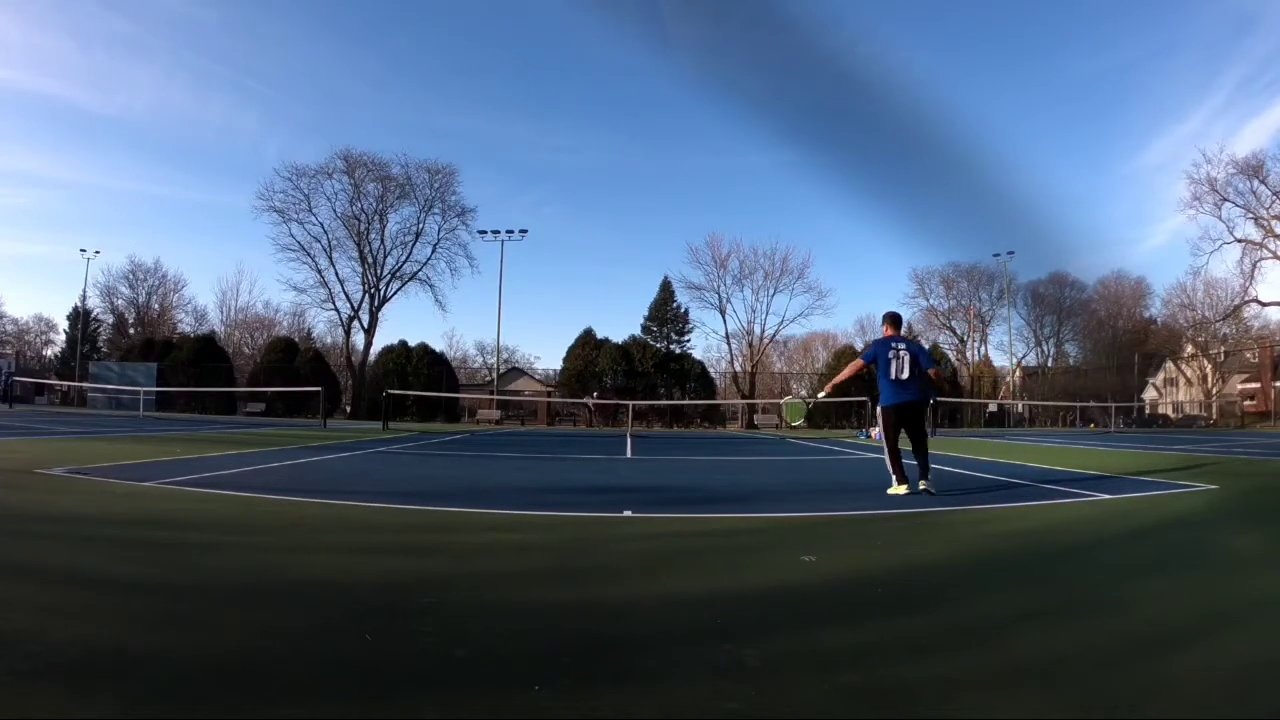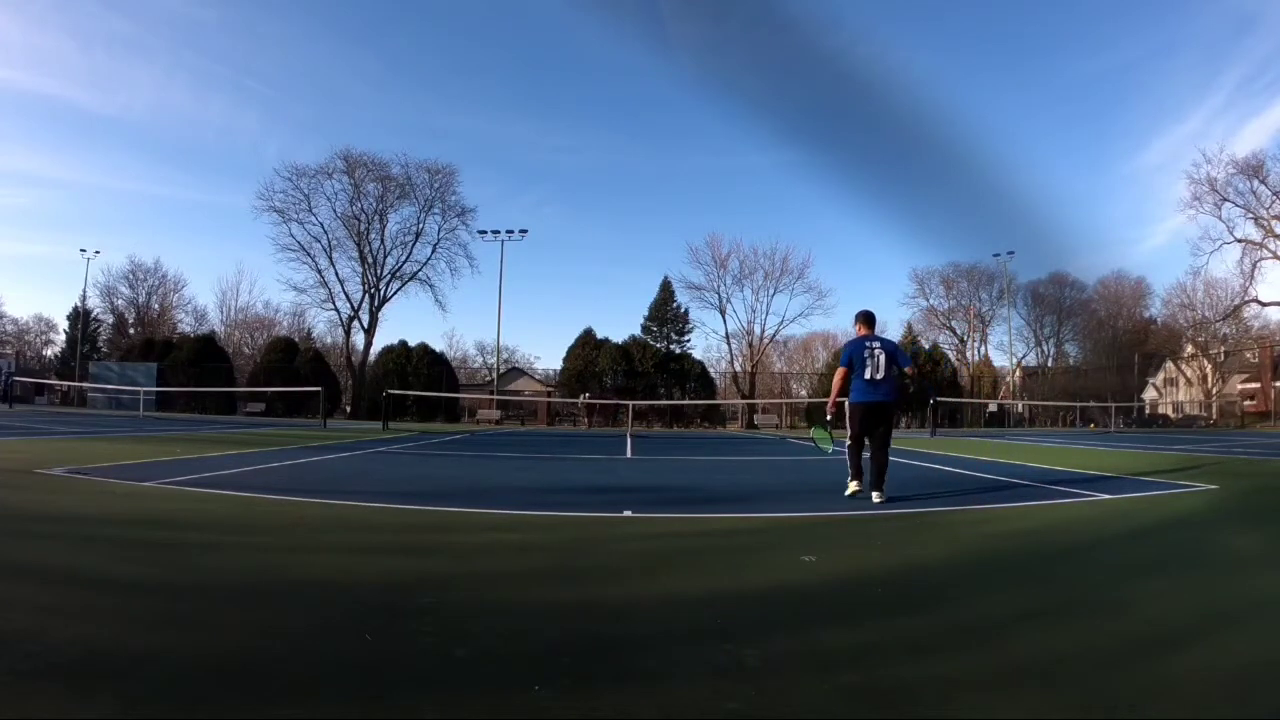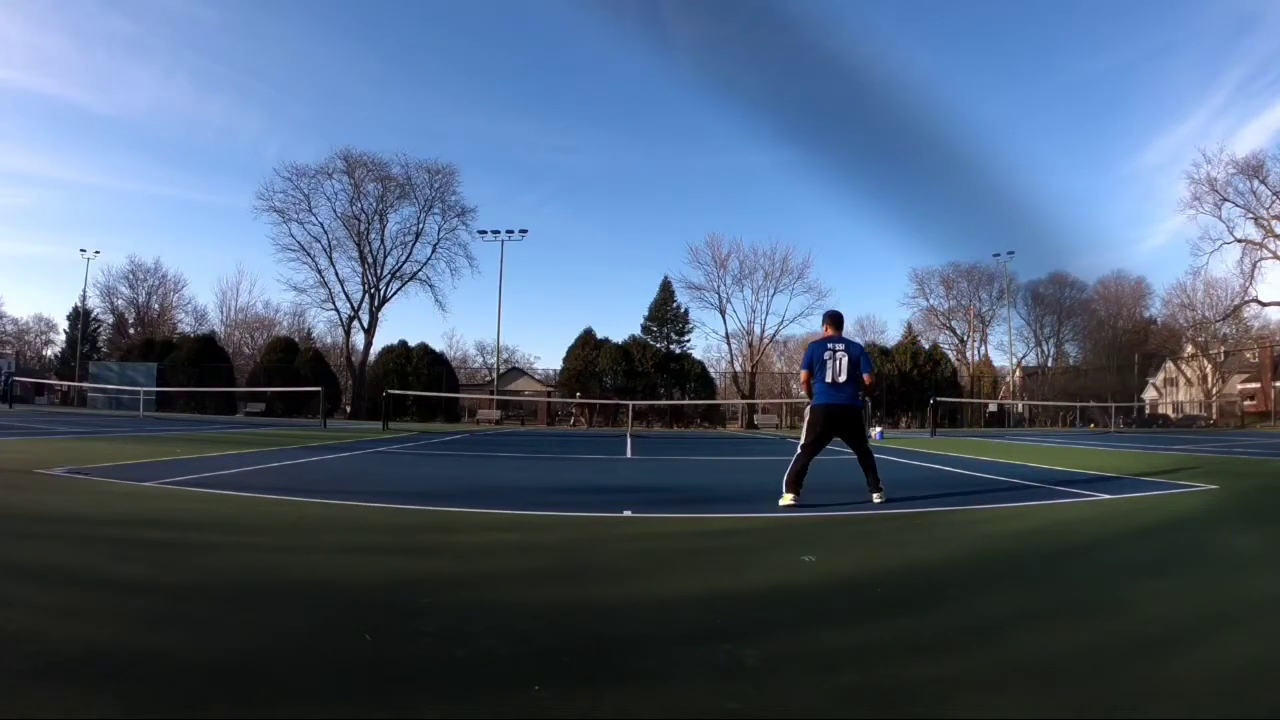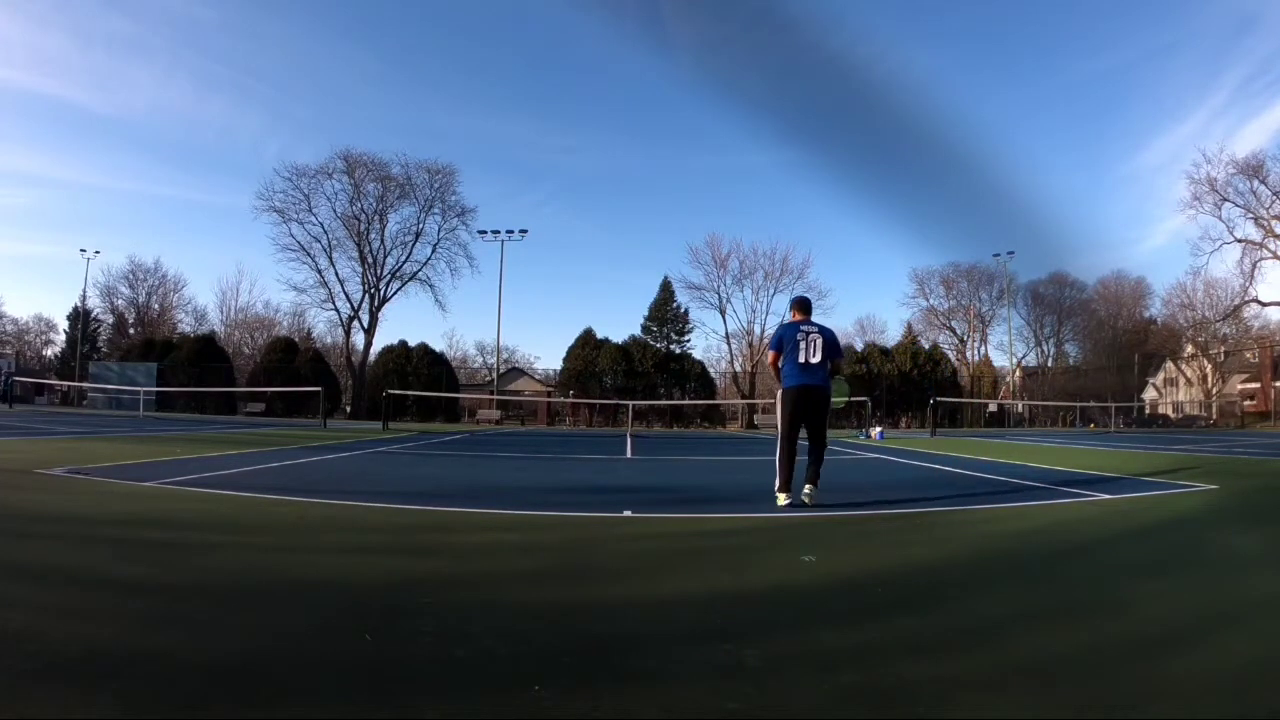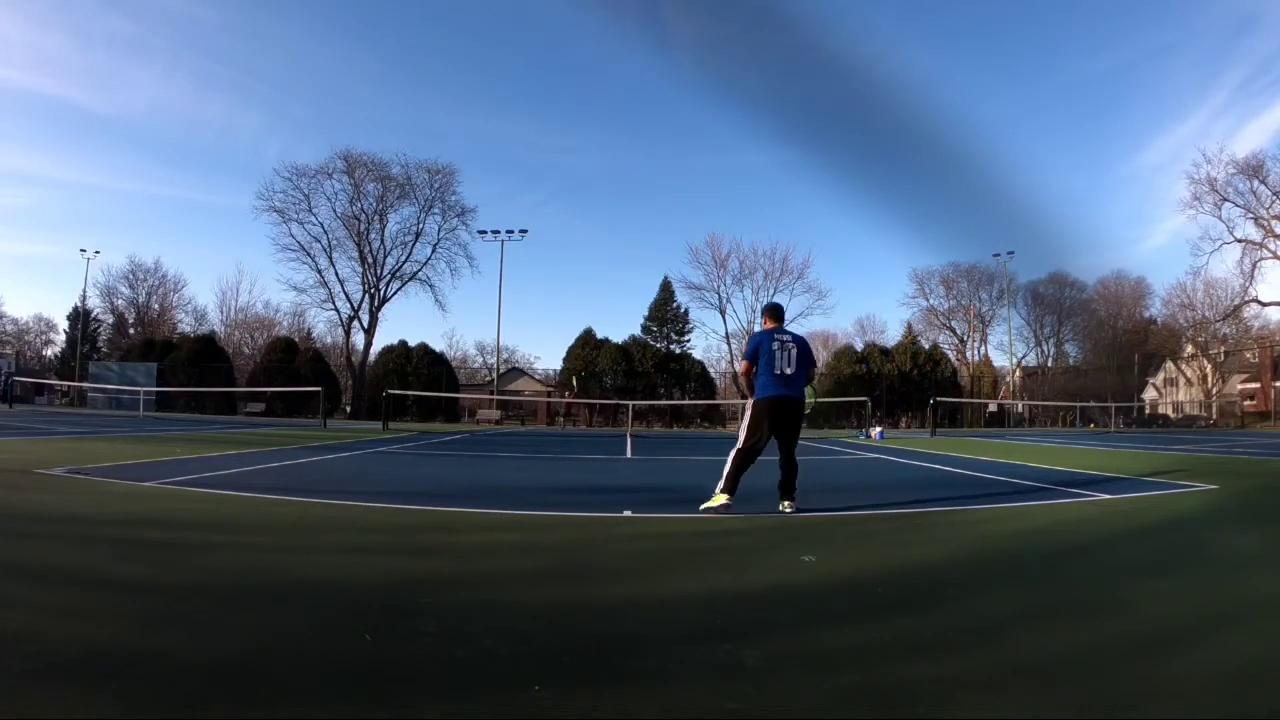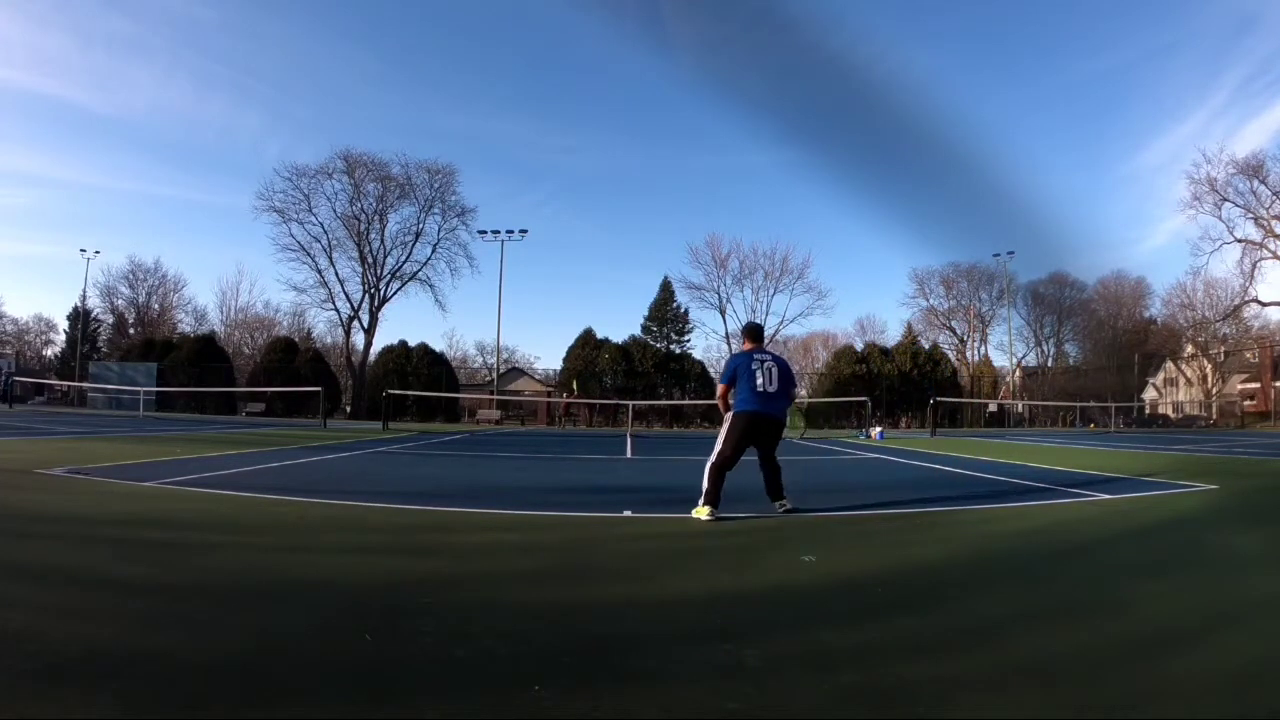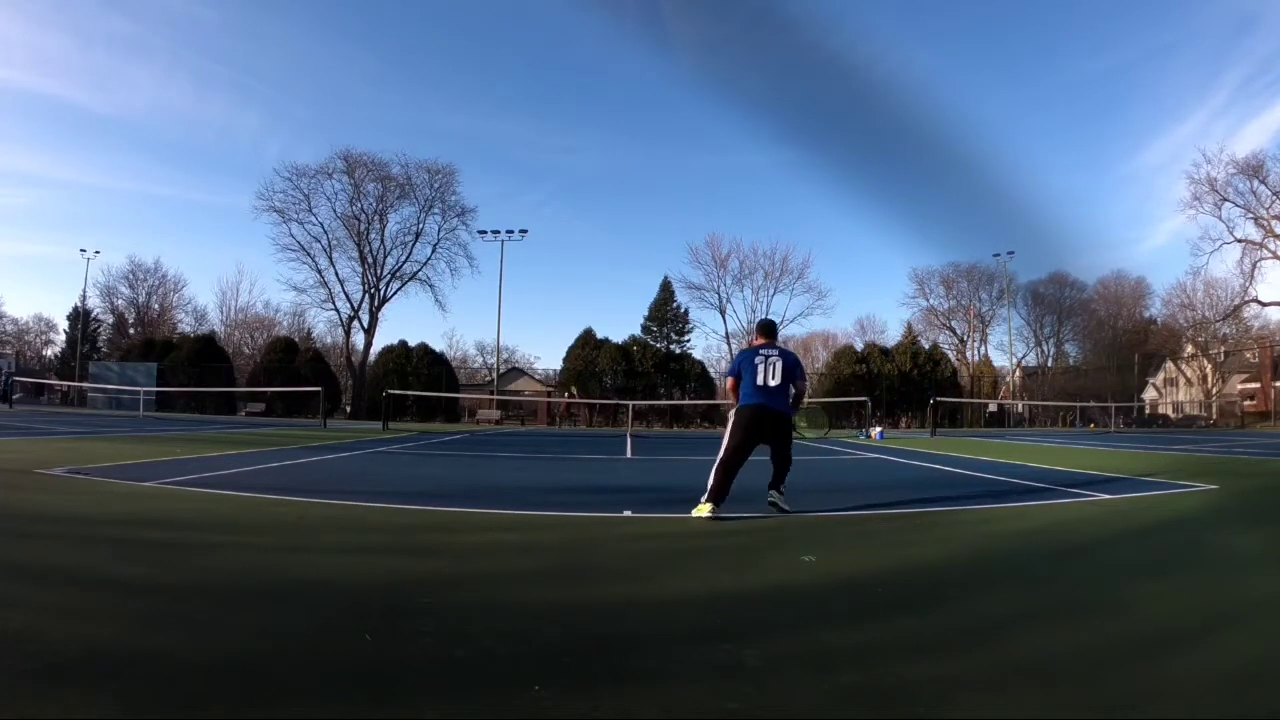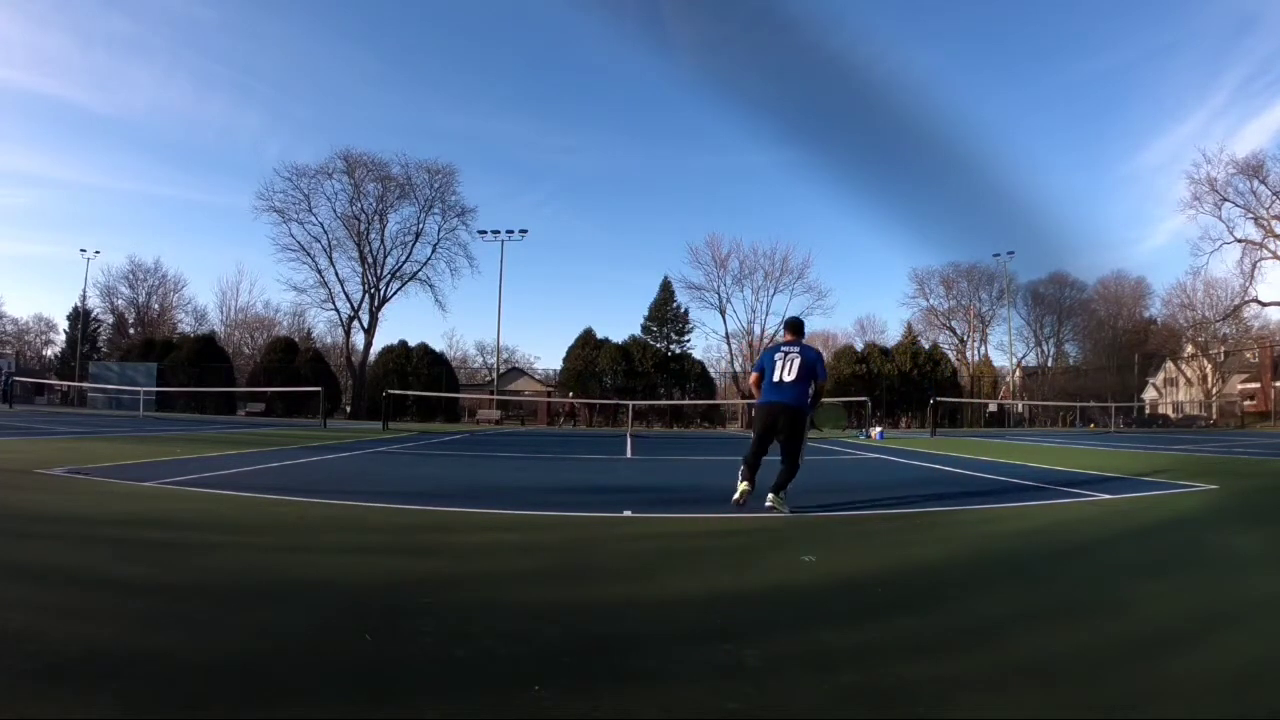
dt=0.2s
person 1, frame 1
left shoulder: (879, 345)
right shoulder: (915, 347)
left elbow: (856, 366)
right elbow: (933, 372)
left wrist: (833, 383)
left hip: (890, 405)
right hip: (915, 403)
left knee: (891, 447)
right knee: (919, 444)
left ankle: (901, 483)
right ankle: (924, 479)
person 1, frame 2
left shoulder: (852, 345)
right shoulder: (891, 345)
left elbow: (841, 375)
right elbow: (910, 371)
left wrist: (832, 400)
left hip: (859, 402)
right hip: (885, 403)
left knee: (854, 444)
right knee: (880, 448)
left ankle: (855, 480)
right ankle: (877, 490)
person 1, frame 3
left shoulder: (814, 347)
right shoulder: (857, 348)
left elbow: (804, 379)
right elbow: (868, 380)
left wrist: (812, 398)
left hip: (822, 407)
right hip: (850, 408)
left knee: (805, 451)
right knee: (863, 450)
left ankle: (790, 493)
right ankle: (876, 491)
person 1, frame 4
left shoulder: (785, 329)
right shoulder: (828, 333)
left elbow: (771, 360)
right elbow: (837, 365)
left wrist: (782, 380)
left hip: (793, 390)
right hip: (820, 392)
left knee: (787, 443)
right knee: (817, 443)
left ankle: (784, 492)
right ankle: (811, 485)
person 1, frame 5
left shoulder: (758, 338)
right shoulder: (801, 341)
left elbow: (745, 371)
right elbow: (810, 375)
left wrist: (752, 393)
left hip: (766, 400)
right hip: (795, 403)
left knee: (744, 450)
right knee: (787, 454)
left ankle: (723, 496)
right ankle: (788, 500)
person 1, frame 6
left shoulder: (737, 359)
right shoulder: (780, 362)
left elbow: (721, 393)
right elbow: (792, 396)
left wrist: (728, 414)
left hip: (745, 415)
right hip: (775, 419)
left knee: (719, 462)
right knee: (768, 460)
left ankle: (707, 506)
right ankle: (780, 500)
person 1, frame 7
left shoulder: (744, 354)
right shoulder: (790, 357)
left elbow: (731, 387)
right elbow: (801, 389)
left wrist: (740, 406)
right wrist: (791, 410)
left hip: (748, 410)
right hip: (780, 414)
left knee: (728, 459)
right knee: (782, 458)
left ankle: (710, 503)
right ankle: (776, 492)
person 1, frame 8
left shoulder: (770, 351)
right shoulder: (813, 354)
left elbow: (753, 381)
right elbow: (821, 387)
right wrist: (810, 407)
left hip: (766, 406)
right hip: (795, 410)
left knee: (756, 449)
right knee: (791, 459)
left ankle: (745, 484)
right ankle: (776, 495)
